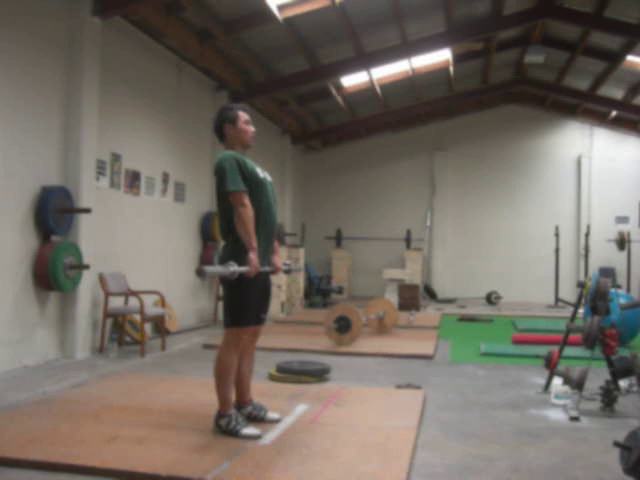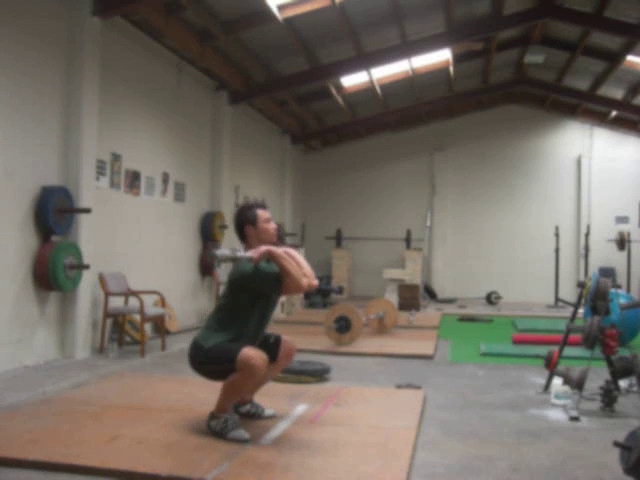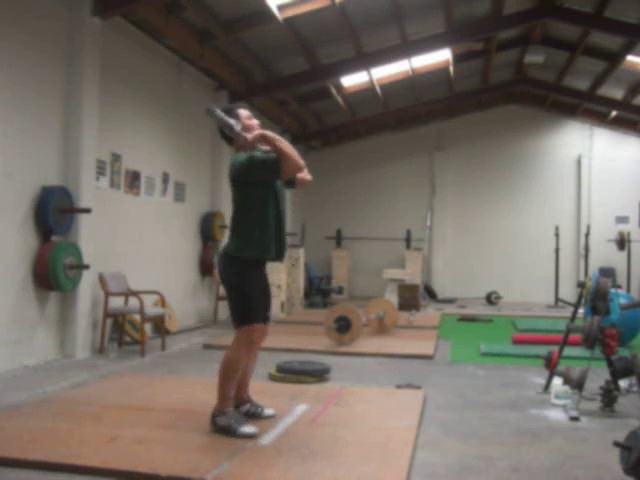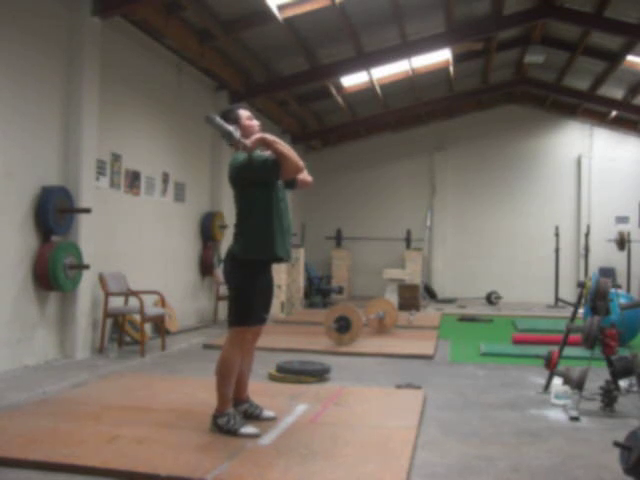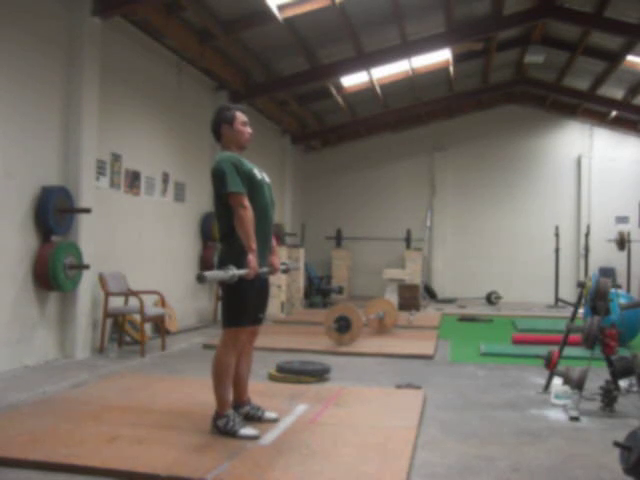
dt=0.7s
person 1, frame 1
left shoulder: (248, 164)
right shoulder: (229, 160)
right elbow: (242, 206)
left wrist: (274, 252)
right wrist: (251, 251)
left hip: (259, 264)
right hip: (243, 263)
left knee: (250, 337)
right knee: (236, 339)
left ankle: (245, 404)
right ankle: (226, 414)
person 1, frame 2
left shoulder: (266, 264)
right shoulder: (250, 269)
left elbow: (311, 282)
right elbow: (300, 285)
left wrist: (288, 252)
right wrist: (275, 252)
left hip: (235, 340)
right hip: (210, 349)
left knee: (286, 349)
right knee: (255, 362)
left ankle: (243, 400)
right ankle: (220, 416)
person 1, frame 3
left shoulder: (259, 160)
right shoulder: (246, 162)
left elbow: (303, 176)
right elbow: (296, 164)
left wrist: (269, 141)
right wrist: (268, 137)
left hip: (254, 260)
right hip: (241, 261)
left knee: (256, 335)
right knee: (249, 336)
left ankle: (242, 400)
right ankle: (223, 412)
person 1, frame 4
left shoulder: (261, 161)
right shoulder: (245, 161)
left elbow: (303, 179)
right elbow: (296, 167)
right wrist: (268, 141)
left hip: (264, 261)
right hip: (248, 262)
left knee: (251, 335)
right knee: (238, 337)
left ankle: (241, 401)
right ankle: (223, 414)
person 1, frame 5
left shoulder: (247, 166)
right shoulder: (227, 163)
right elbow: (242, 208)
left wrist: (272, 253)
right wrist: (250, 253)
left hip: (257, 265)
right hip: (240, 264)
left knee: (248, 337)
right knee: (233, 338)
left ankle: (242, 403)
right ankle: (223, 415)
